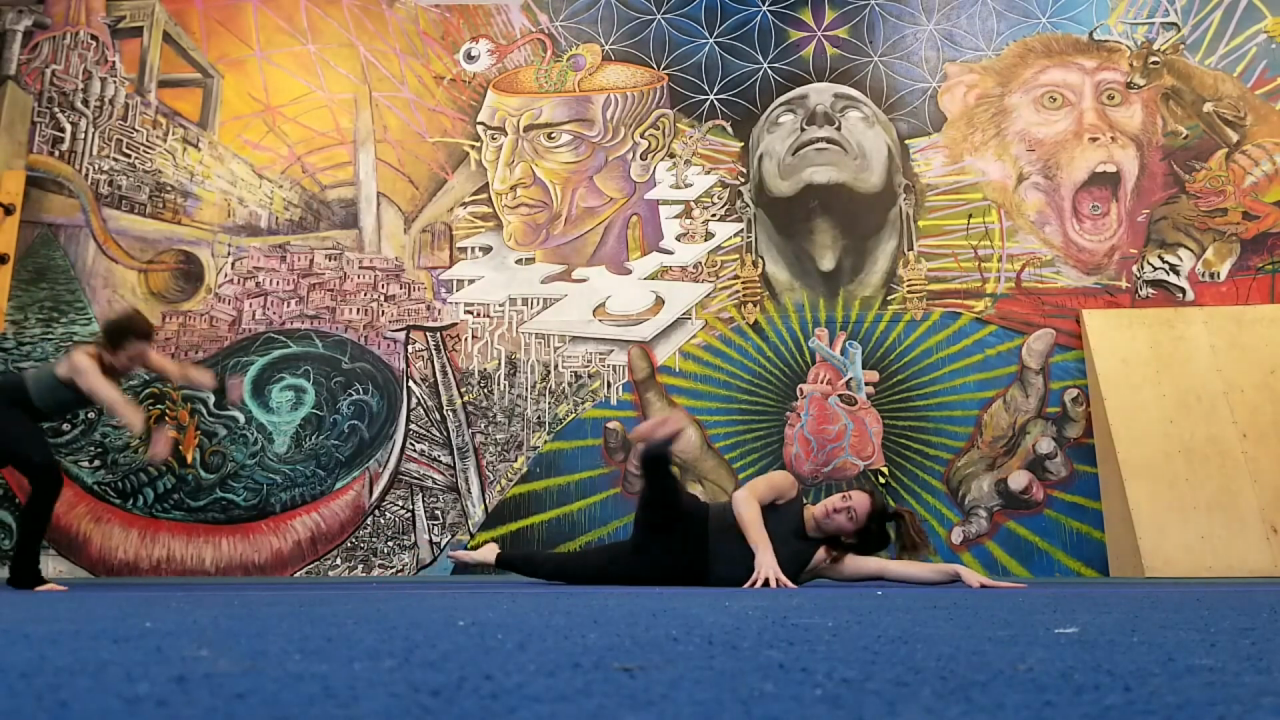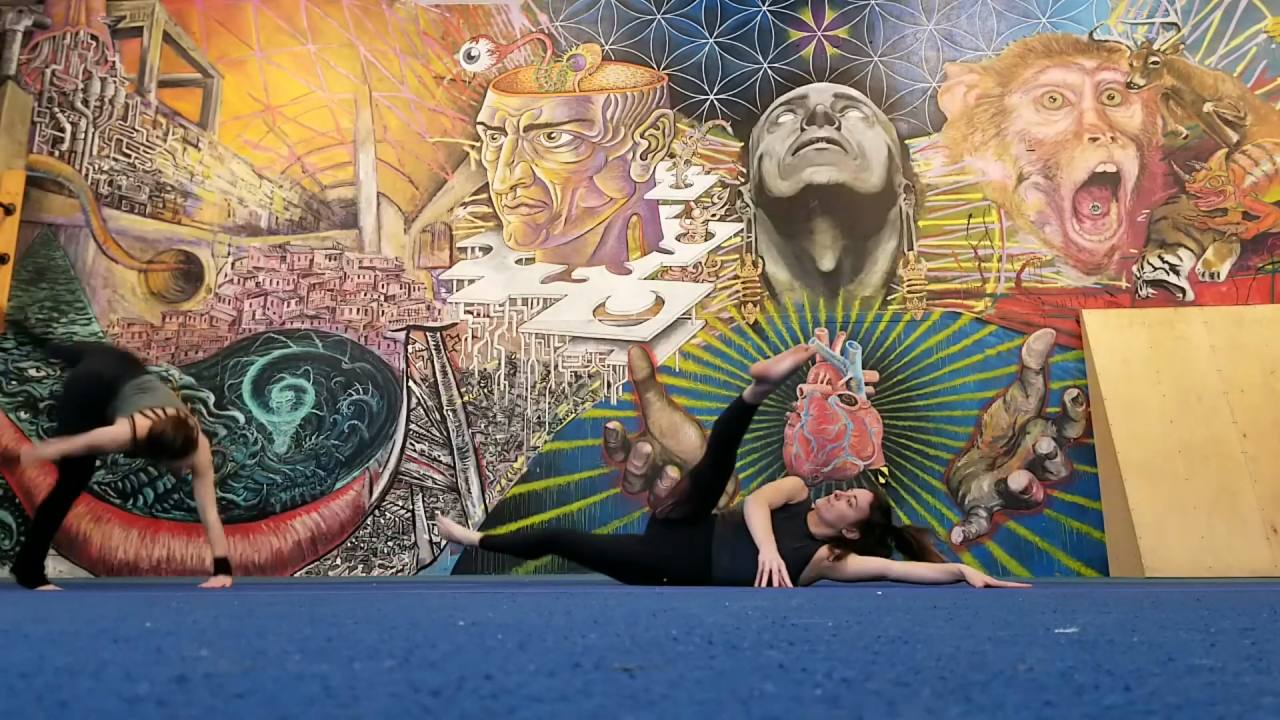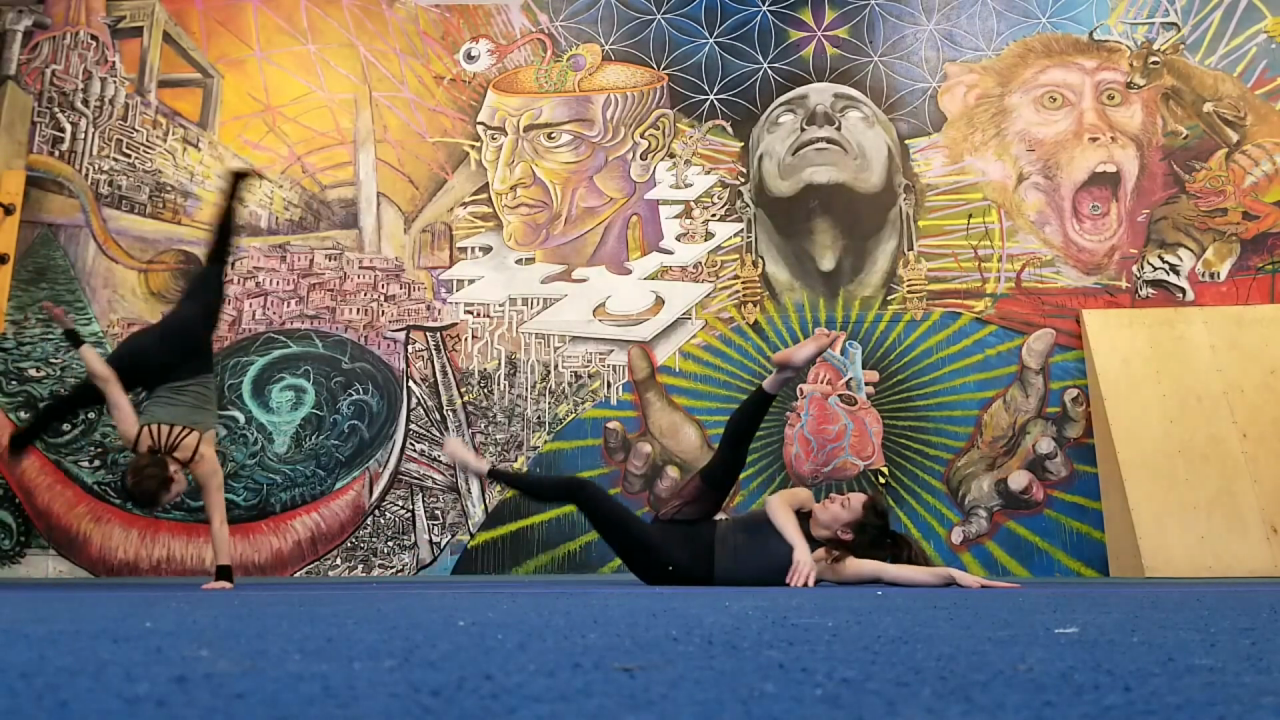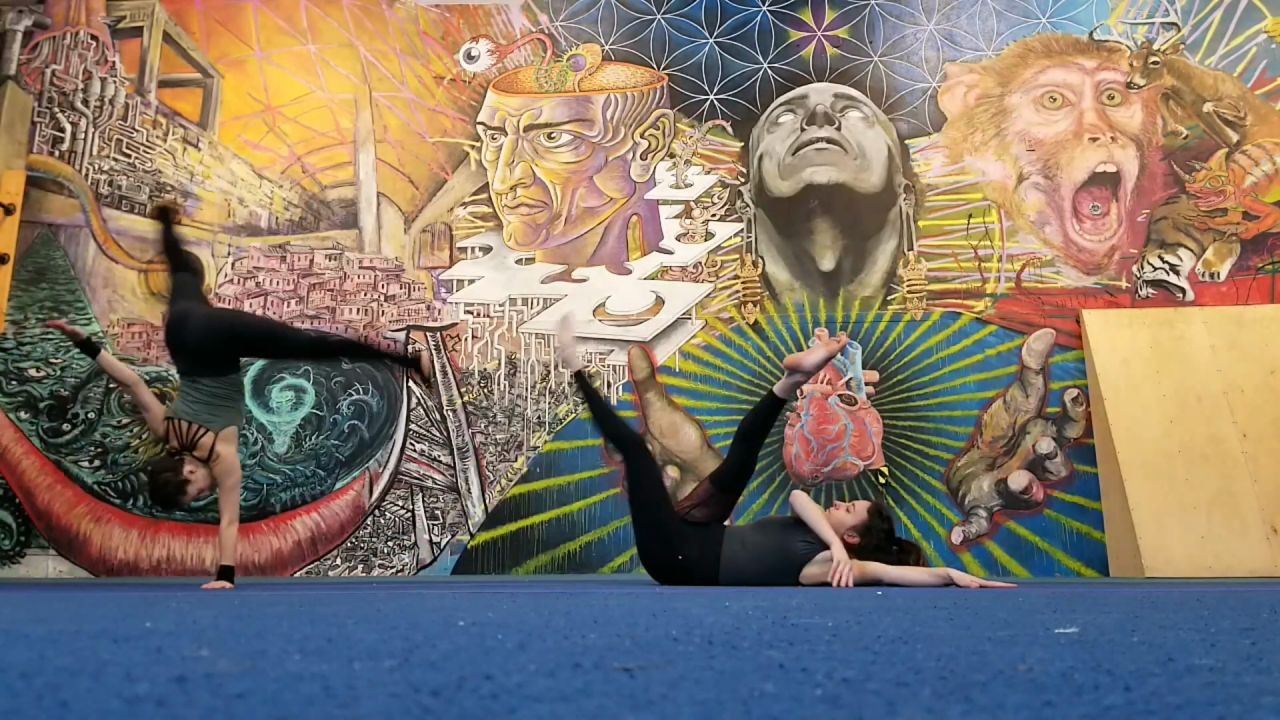
dt=0.2s
person 1, frame 1
left shoulder: (823, 561)
right shoulder: (787, 487)
left elbow: (890, 566)
right elbow: (742, 496)
left wrist: (962, 570)
right wrist: (763, 552)
left hip: (675, 573)
right hip: (676, 537)
left knee: (572, 567)
left ankle: (494, 555)
person 1, frame 2
left shoulder: (828, 561)
right shoulder: (795, 493)
left elbow: (897, 567)
right elbow: (754, 503)
left wrist: (964, 571)
right wrist: (769, 545)
left hip: (675, 572)
right hip: (679, 536)
left knee: (570, 543)
right knee: (721, 450)
left ankle: (482, 538)
person 1, frame 3
left shoulder: (829, 564)
right shoulder: (800, 501)
left elbow: (889, 570)
right elbow: (773, 502)
left wrist: (953, 574)
right wrist: (805, 549)
left hip: (678, 570)
right hip: (685, 537)
right knee: (708, 457)
left ankle: (486, 471)
person 1, frame 4
left shoulder: (825, 567)
right shoulder: (802, 531)
left elbow: (901, 571)
right elbow: (799, 497)
right wrist: (839, 546)
left hip: (681, 565)
right hip: (686, 546)
left knee: (639, 456)
right knee: (743, 454)
person 2, frame 1
left shoulder: (134, 353)
right shoulder: (83, 362)
left elbow: (180, 372)
right elbow: (115, 405)
left wrist: (221, 385)
right wrist: (150, 435)
left hip: (32, 407)
right knee: (49, 477)
right ankle: (24, 575)
person 2, frame 2
left shoulder: (195, 444)
right shoulder: (129, 432)
left elbow: (210, 512)
right elbow: (74, 445)
left wrist: (222, 567)
right wrist: (24, 455)
right hip: (88, 385)
right knee: (73, 482)
right ankle: (27, 569)
person 2, frame 3
left shoulder: (203, 459)
right elbow: (107, 380)
left wrist: (224, 575)
right wrist: (70, 332)
left hip: (186, 343)
right hip: (143, 355)
left knee: (209, 278)
right knee: (83, 397)
left ankle: (233, 192)
person 2, frame 4
left shoulder: (223, 457)
left elbow: (229, 523)
right elbow: (130, 378)
left wrist: (226, 576)
right wrist: (86, 342)
left hip: (221, 334)
right hip: (192, 330)
left knee: (317, 348)
right knee: (187, 282)
left ankle: (403, 359)
right ankle: (168, 227)
